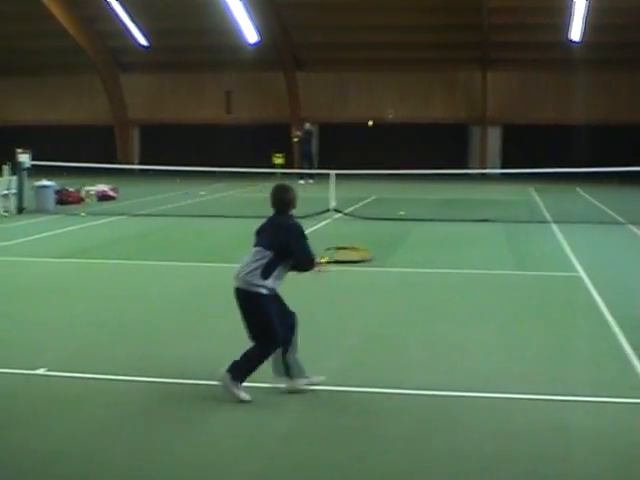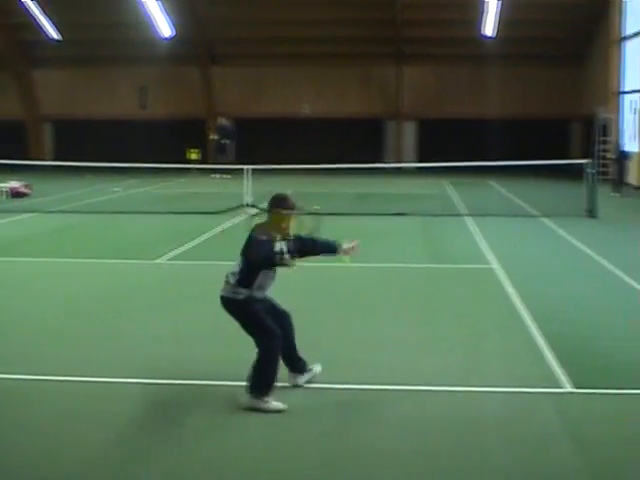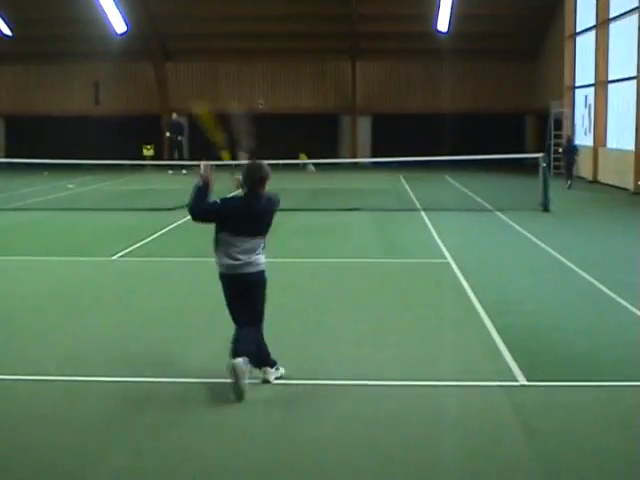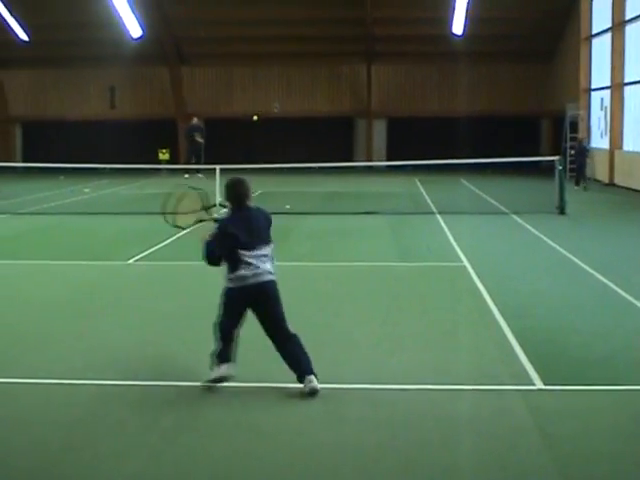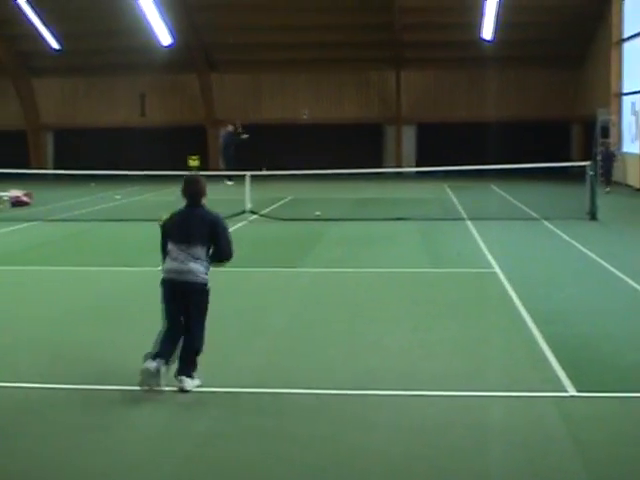
dt=0.4s
person 1, frame 1
left shoulder: (269, 226)
right shoulder: (291, 227)
right elbow: (304, 262)
left wrist: (299, 262)
right wrist: (308, 262)
left hip: (256, 287)
right hip: (254, 290)
left knee: (287, 321)
right knee: (272, 338)
left ankle: (294, 377)
right ankle: (233, 378)
person 1, frame 2
left shoulder: (287, 238)
right shoulder: (260, 236)
left elbow: (309, 244)
right elbow: (253, 257)
left wrist: (338, 247)
right wrist: (276, 257)
left hip: (254, 294)
right hip: (237, 297)
left knee: (283, 323)
right knee: (272, 339)
left ankle: (299, 370)
right ankle: (257, 395)
person 1, frame 3
left shoulder: (227, 206)
right shoulder: (269, 204)
left elbow: (196, 213)
left wrist: (204, 182)
left hip: (228, 273)
right hip: (254, 273)
left knee: (243, 323)
right knee: (252, 324)
left ankle: (268, 366)
right ankle: (241, 360)
person 1, frame 4
left shoulder: (226, 225)
right shoulder: (262, 216)
left elbow: (213, 259)
left wrist: (210, 242)
left hip: (238, 286)
right hip: (266, 284)
left knee: (225, 327)
right knee: (282, 335)
left ankle: (222, 365)
right ankle: (308, 378)
person 1, frame 5
left shoulder: (171, 221)
right shoulder: (214, 220)
left elbow: (165, 252)
right elbow: (226, 254)
left hip: (171, 280)
right hip: (197, 281)
left knee: (173, 328)
right knee: (195, 331)
left ankle: (155, 362)
right ankle: (185, 375)
